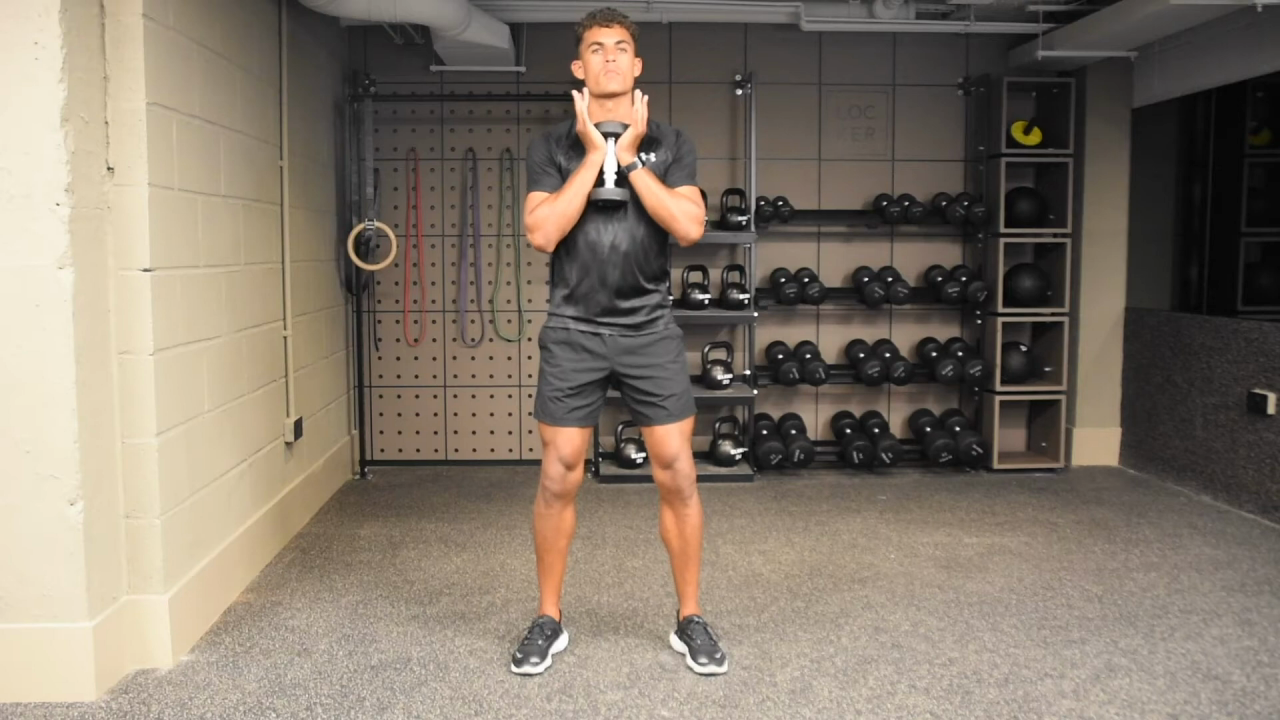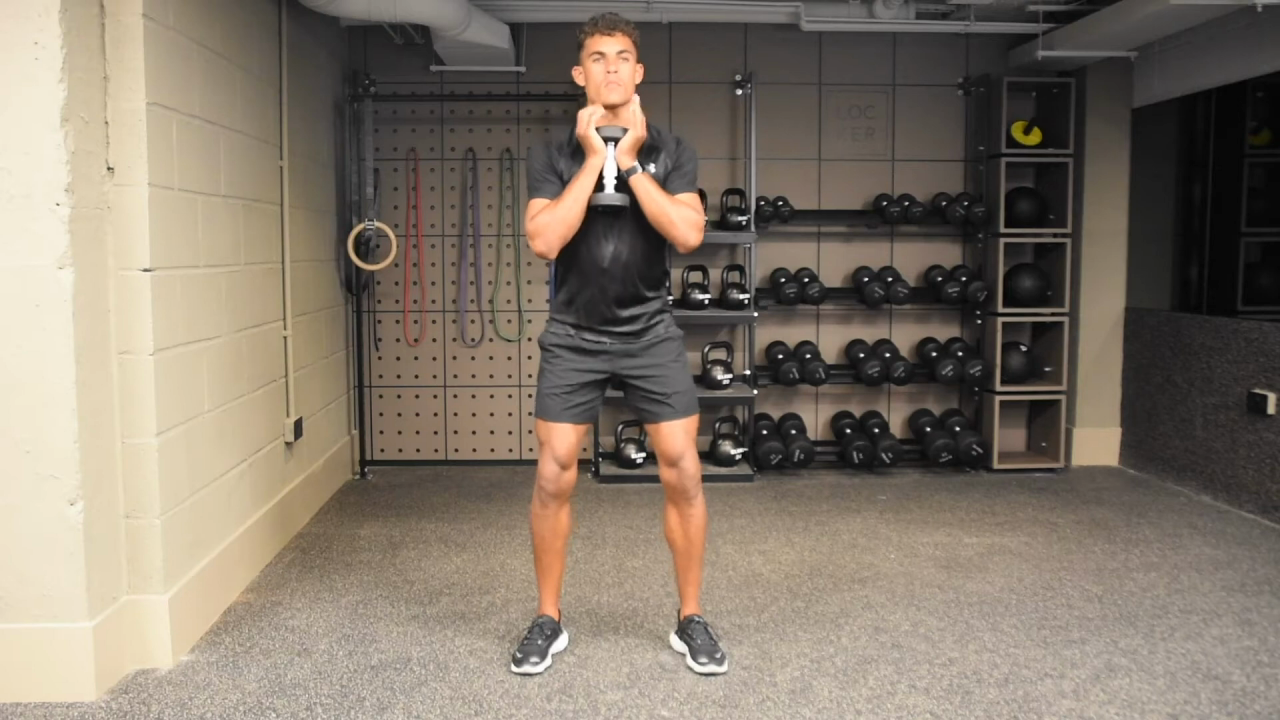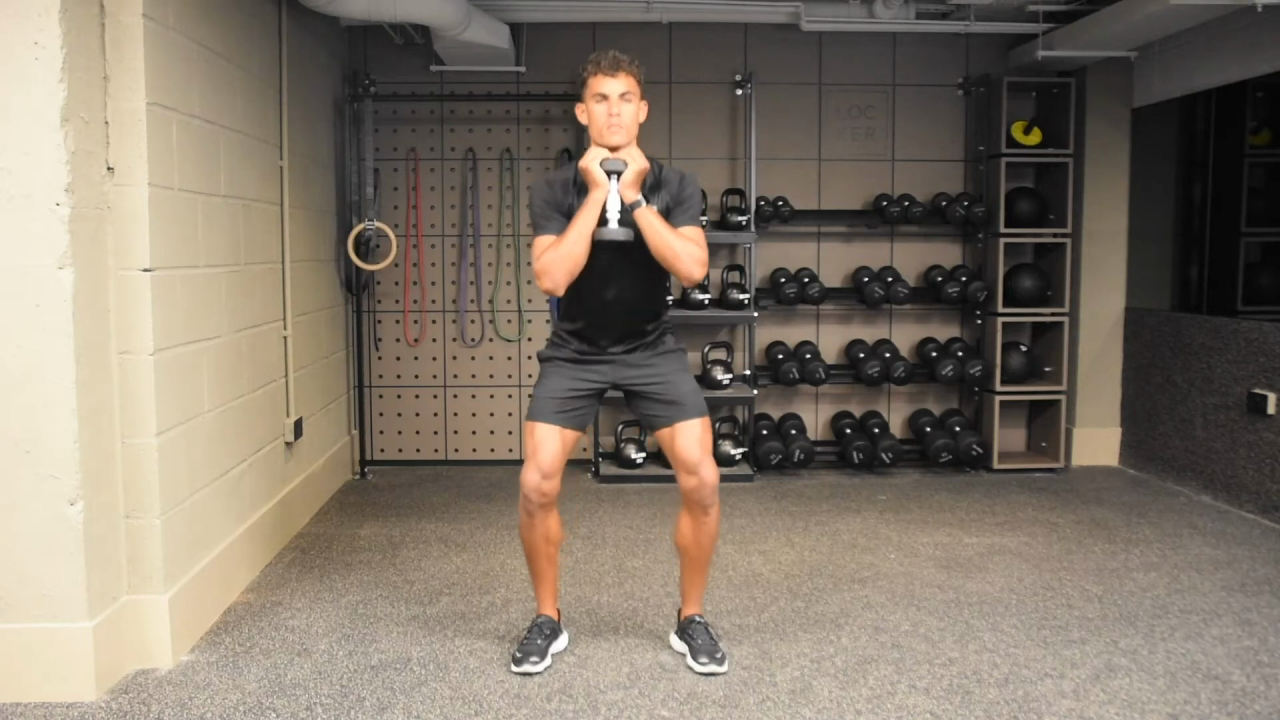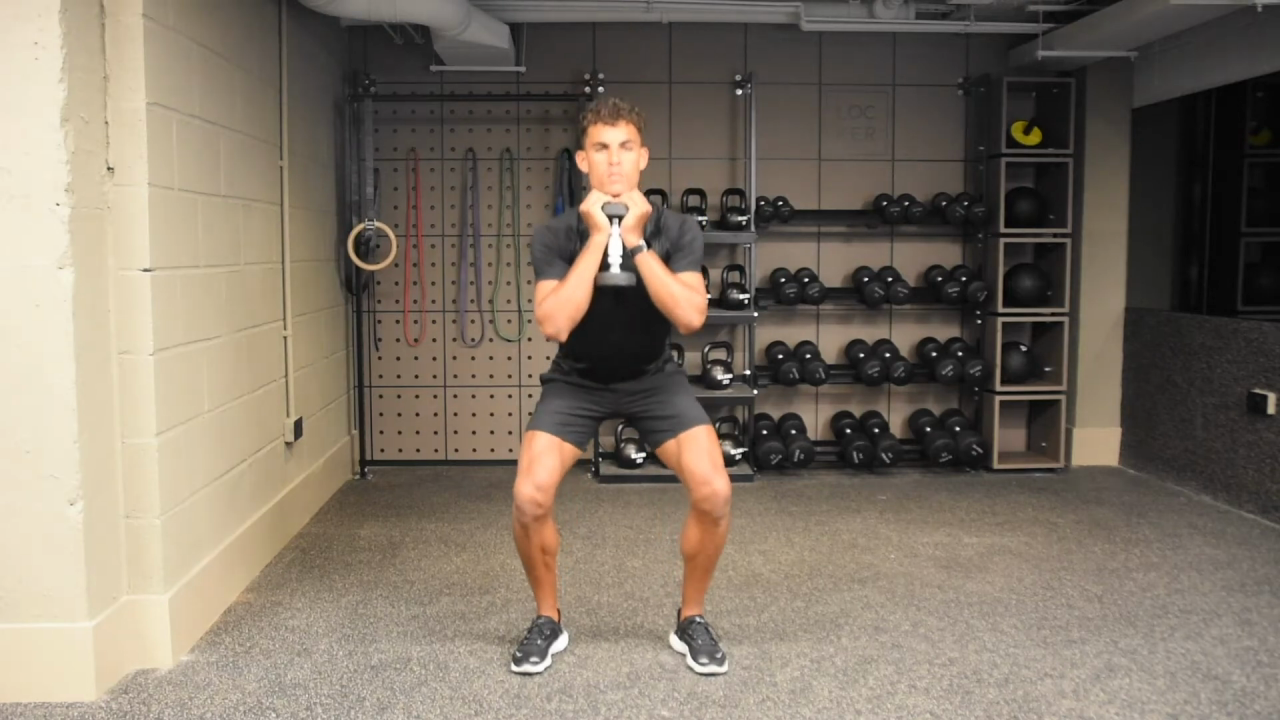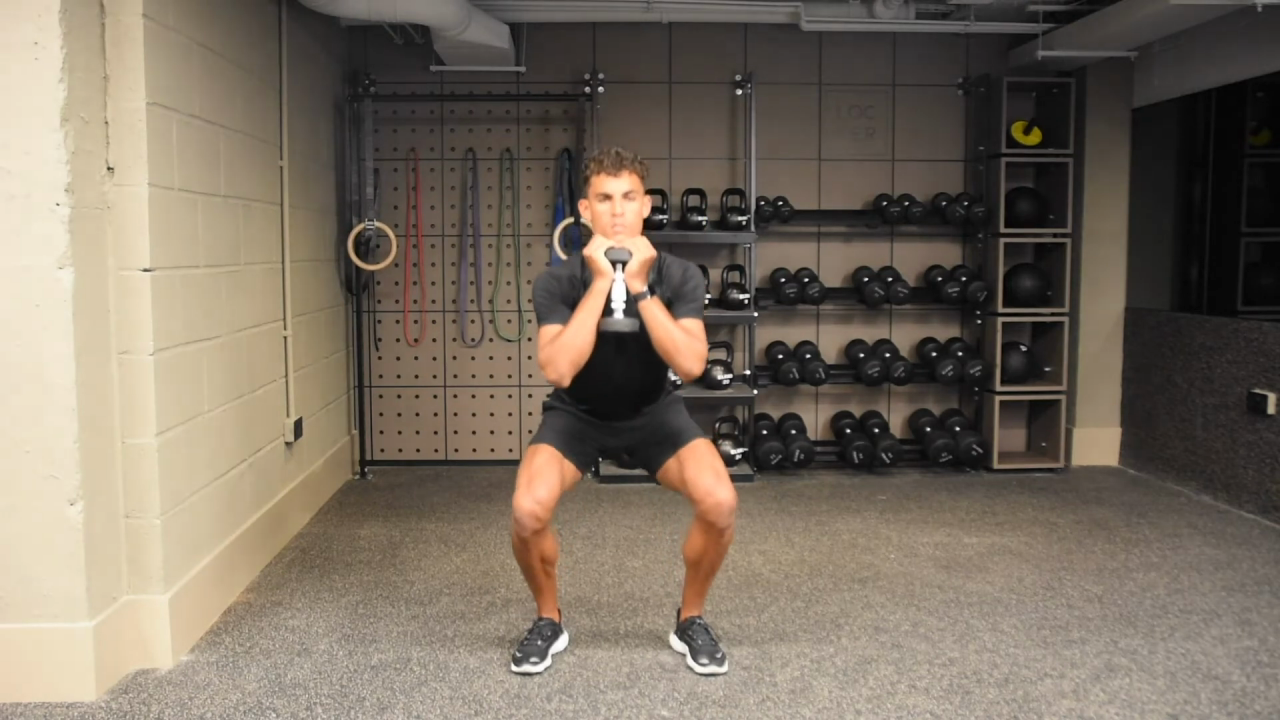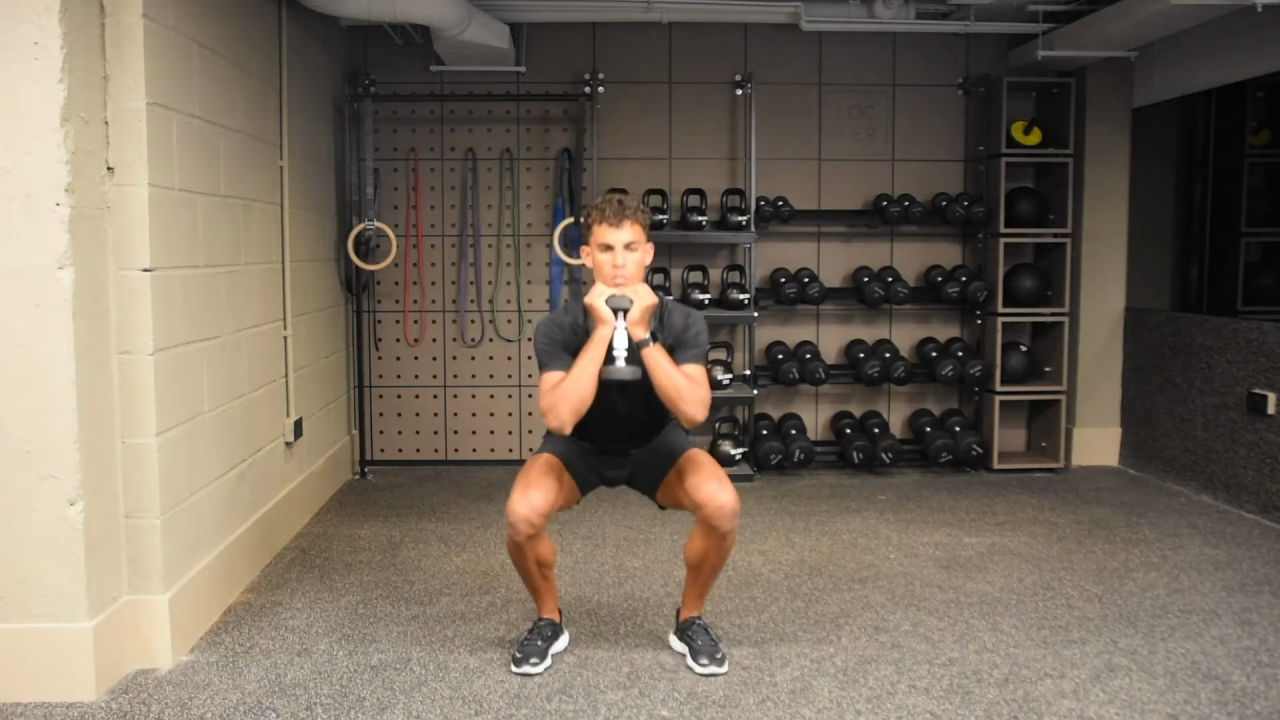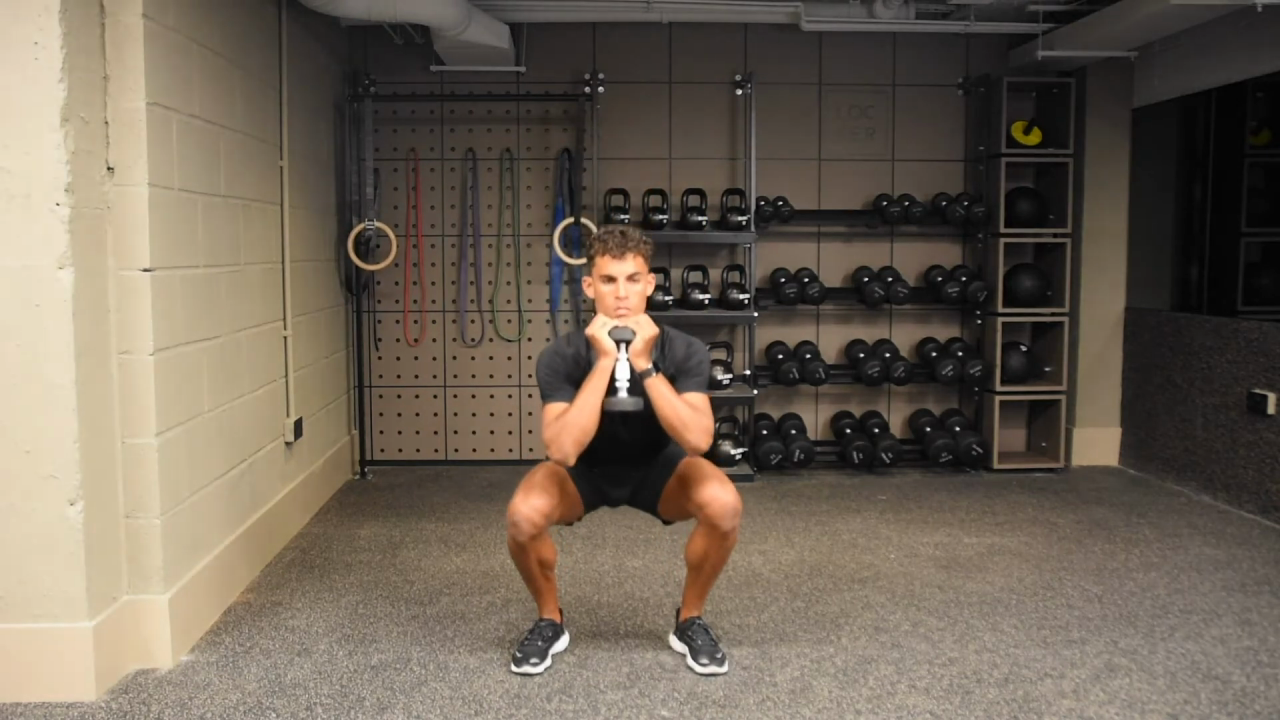
dt=0.4s
person 1, frame 1
left shoulder: (670, 143)
right shoulder: (552, 146)
left elbow: (690, 227)
right elbow: (542, 233)
left wrist: (629, 159)
right wrist: (594, 155)
left hip: (650, 330)
right hip: (574, 331)
left knee: (676, 474)
right knee: (560, 476)
left ankle: (690, 619)
right ankle: (548, 619)
person 1, frame 2
left shoulder: (671, 150)
right shoulder: (552, 154)
left elbow: (689, 234)
right elbow: (544, 241)
left wrist: (629, 163)
right wrist: (592, 160)
left hip: (650, 332)
right hip: (573, 335)
left knee: (683, 472)
right knee: (553, 475)
left ankle: (690, 620)
right ankle: (548, 620)
person 1, frame 3
left shoulder: (675, 187)
right shoulder: (554, 191)
left elbow: (693, 269)
right elbow: (552, 278)
left wrist: (634, 197)
right wrist: (596, 195)
left hip: (652, 349)
right hip: (575, 351)
left knee: (701, 480)
right knee: (537, 484)
left ankle: (691, 620)
right ankle: (547, 620)
person 1, frame 4
left shoulder: (677, 230)
right shoulder: (556, 236)
left elbow: (691, 317)
right elbow: (554, 325)
left wrist: (635, 242)
right wrist: (597, 238)
left hip: (653, 378)
right hip: (577, 380)
left knee: (713, 491)
right knee: (530, 496)
left ankle: (690, 620)
right ankle: (548, 620)
person 1, frame 5
left shoulder: (679, 276)
right shoulder: (558, 281)
left elbow: (692, 365)
right elbow: (558, 372)
left wrist: (640, 288)
right wrist: (601, 284)
left hip: (653, 411)
right hip: (577, 413)
left knee: (720, 502)
right knee: (528, 510)
left ankle: (690, 620)
right ankle: (548, 621)
person 1, frame 6
left shoulder: (681, 321)
right shoulder: (560, 326)
left elbow: (694, 412)
right elbow: (559, 419)
left wrist: (642, 335)
right wrist: (603, 331)
left hip: (654, 443)
right hip: (581, 446)
left knee: (722, 506)
right knee: (522, 514)
left ankle: (690, 621)
right ankle: (549, 621)
person 1, frame 7
left shoulder: (683, 351)
right shoulder: (562, 357)
left elbow: (698, 441)
right elbow: (562, 451)
left wrist: (644, 365)
right wrist: (604, 362)
left hip: (655, 465)
right hip: (586, 468)
left knee: (723, 504)
right knee: (524, 514)
left ankle: (690, 620)
right ankle: (550, 621)
